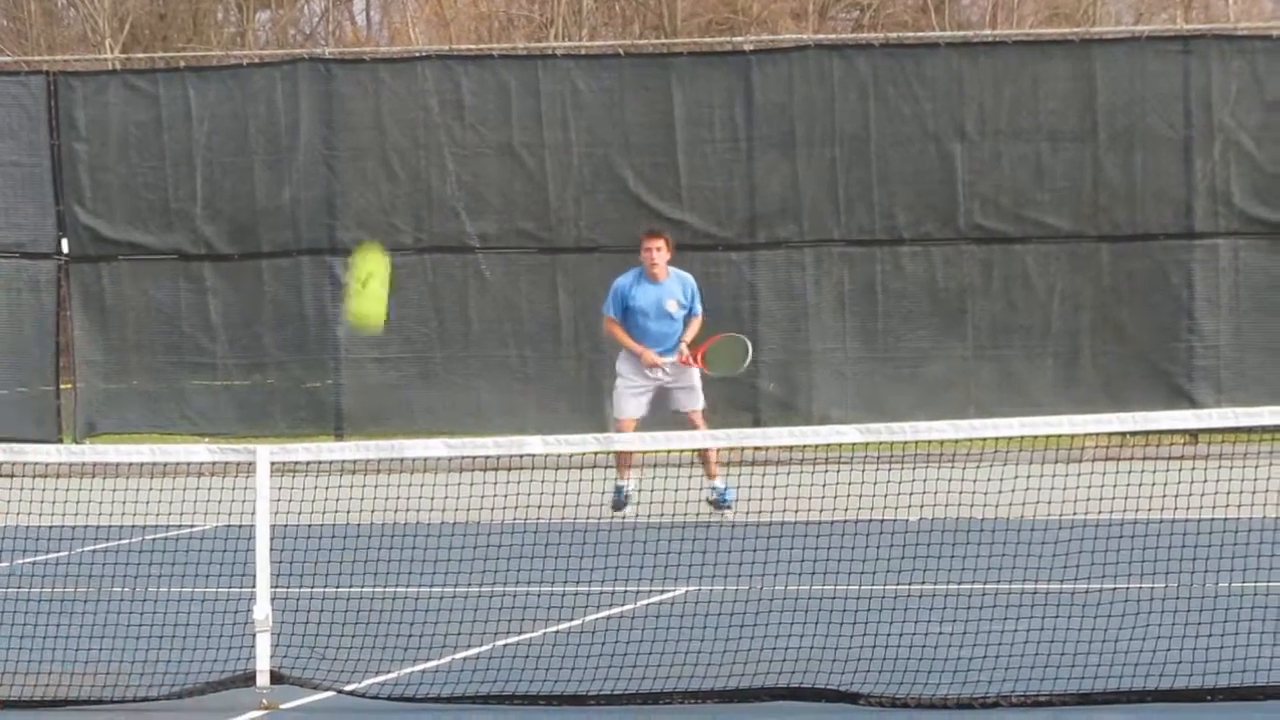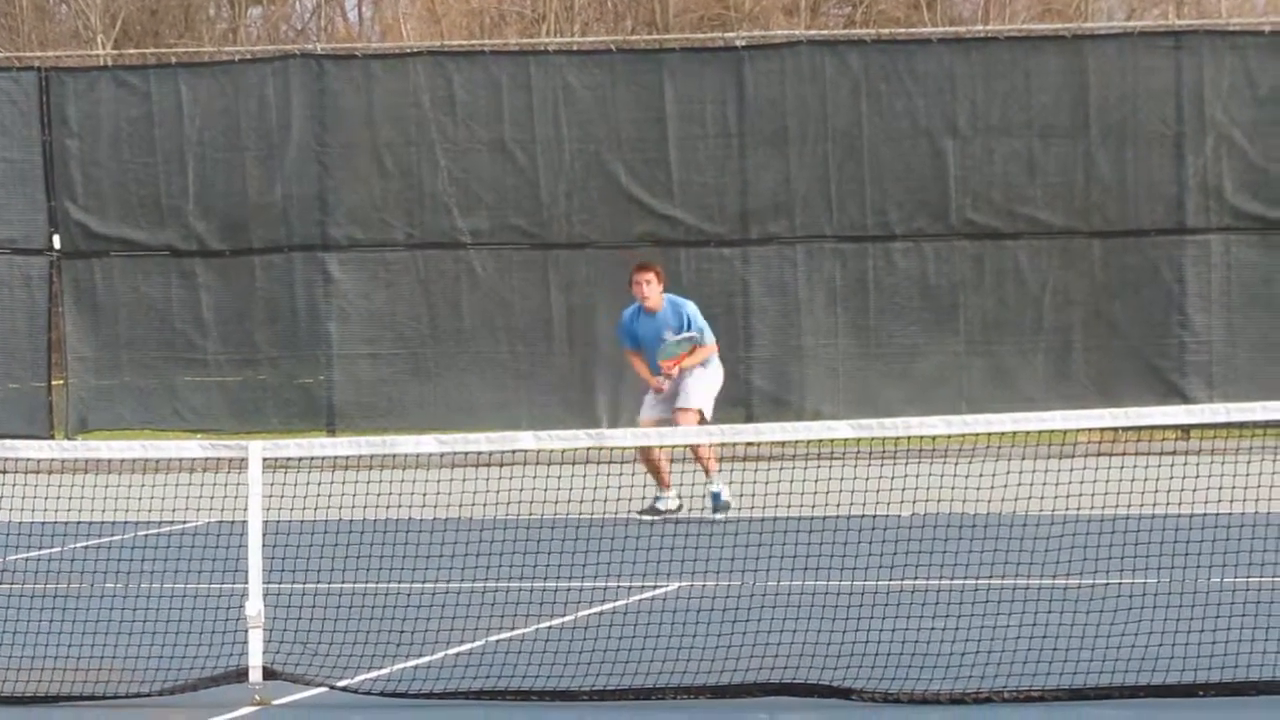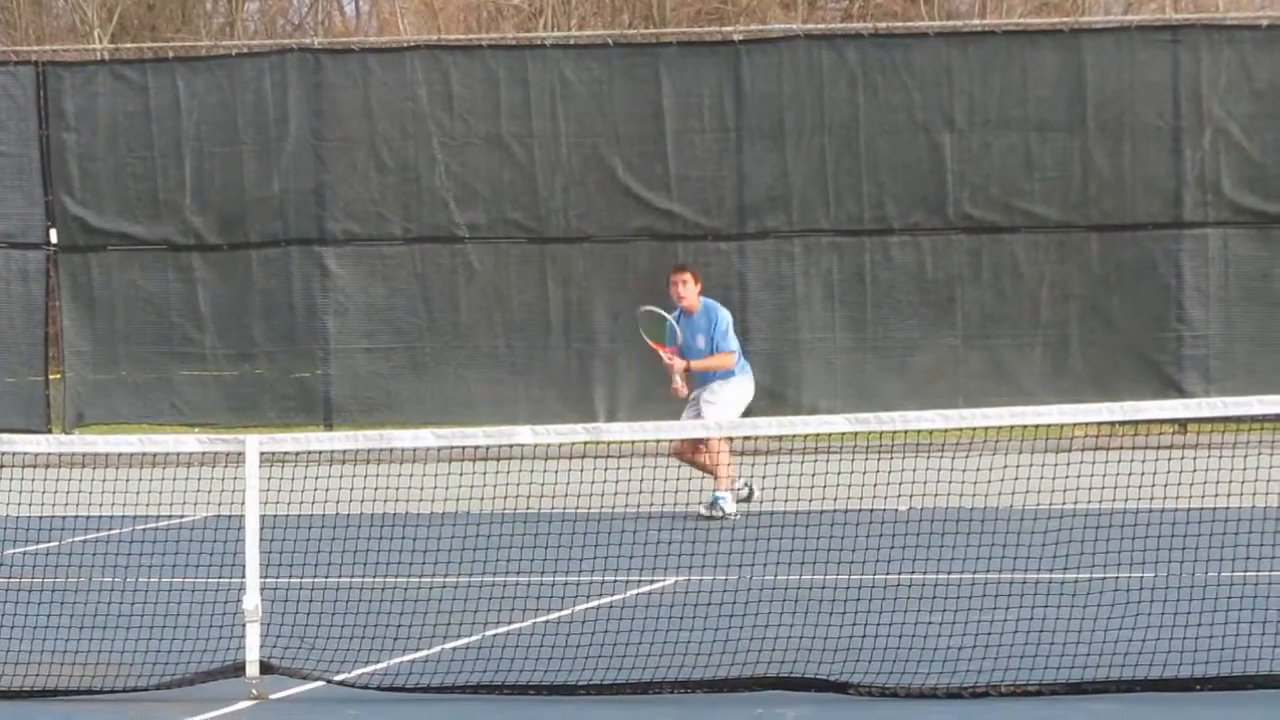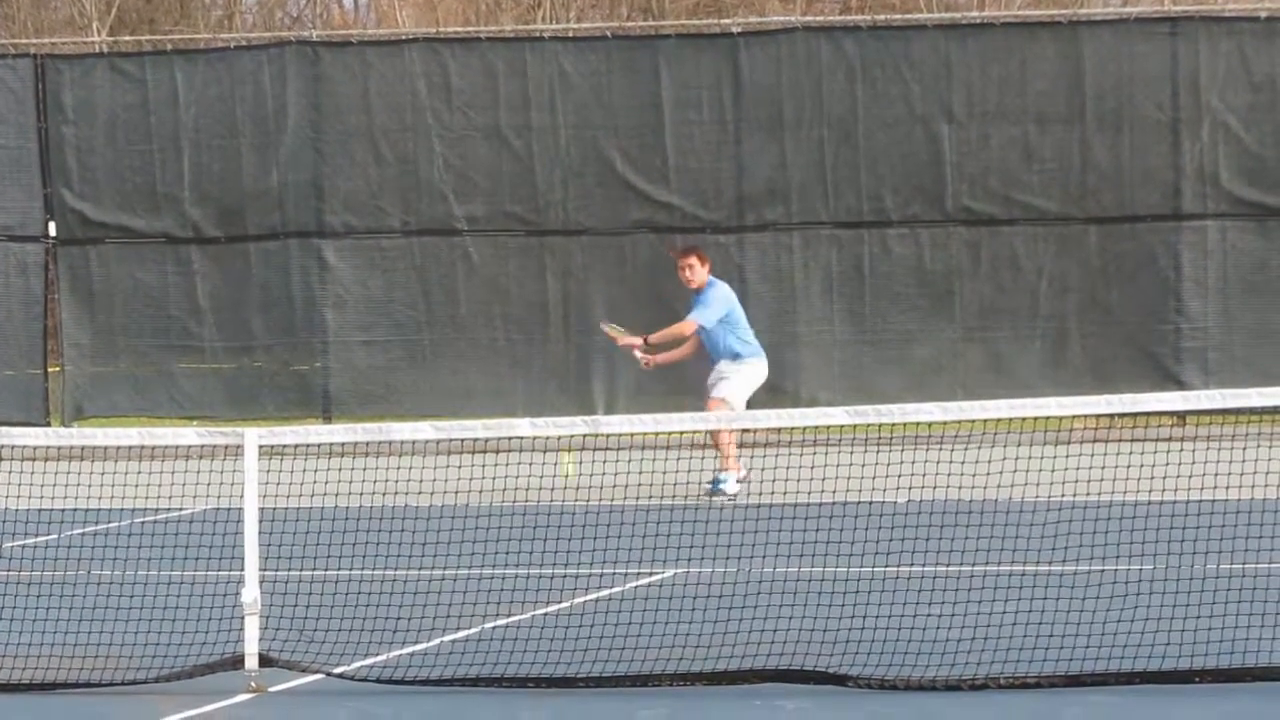
dt=0.5s
person 1, frame 1
left shoulder: (685, 282)
right shoulder: (624, 285)
left elbow: (696, 317)
right elbow: (610, 324)
left wrist: (685, 342)
right wrist: (640, 351)
left hip: (677, 362)
right hip: (637, 364)
left knee: (696, 421)
right knee: (624, 427)
left ankle: (716, 487)
right ankle: (623, 484)
person 1, frame 2
left shoulder: (684, 309)
right shoulder: (629, 319)
left elbow: (710, 347)
right elbow: (634, 355)
left wrist: (679, 367)
right wrist: (651, 380)
left hip: (701, 369)
right hip: (666, 379)
left knee: (685, 422)
left ankle: (717, 489)
right ankle: (667, 497)
person 1, frame 3
left shoulder: (717, 314)
right shoulder: (674, 321)
left elbow: (728, 359)
right elbow: (677, 365)
left wrist: (687, 365)
right wrist: (678, 383)
left hip: (734, 381)
right hip: (702, 387)
right knee: (681, 448)
left ankle: (724, 499)
right ankle: (733, 485)
person 1, frame 4
left shoulder: (716, 293)
right shoulder: (700, 296)
left elbow: (686, 329)
right elbow: (697, 340)
left wrist: (644, 340)
right wrist: (660, 358)
left hip: (746, 364)
right hip: (725, 366)
left knee: (715, 411)
left ankle: (731, 479)
right ankle: (735, 470)
